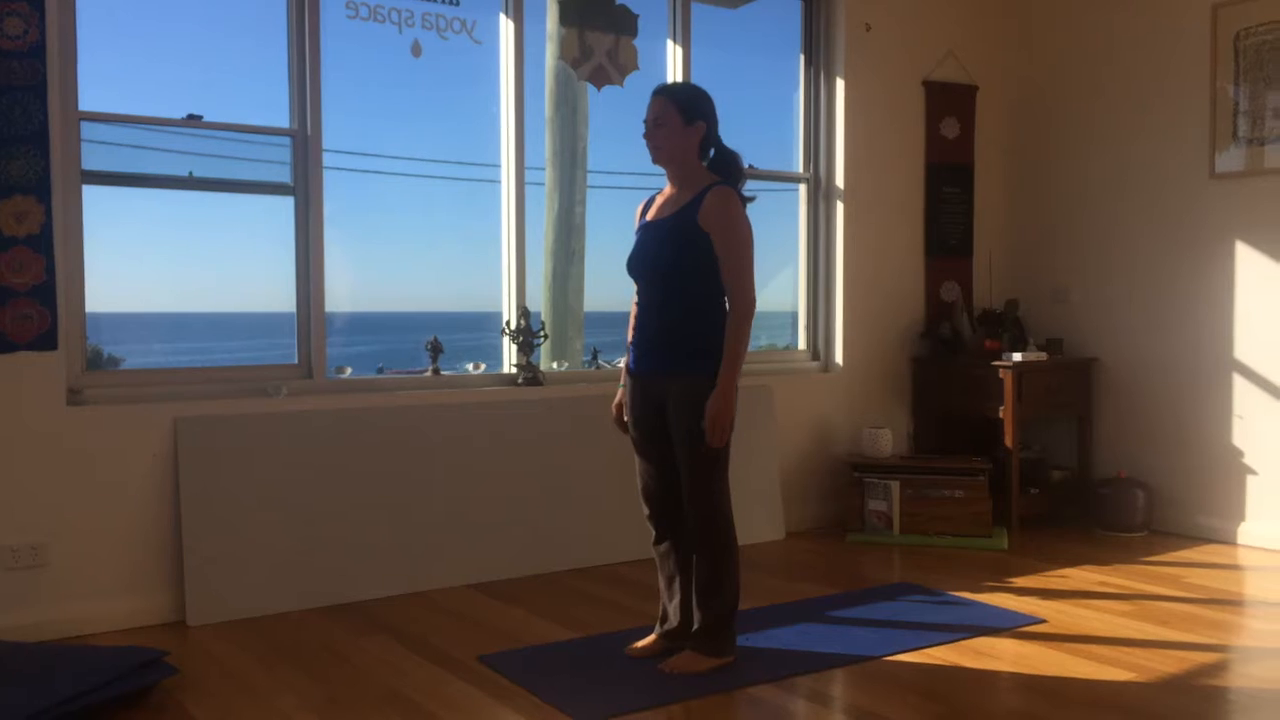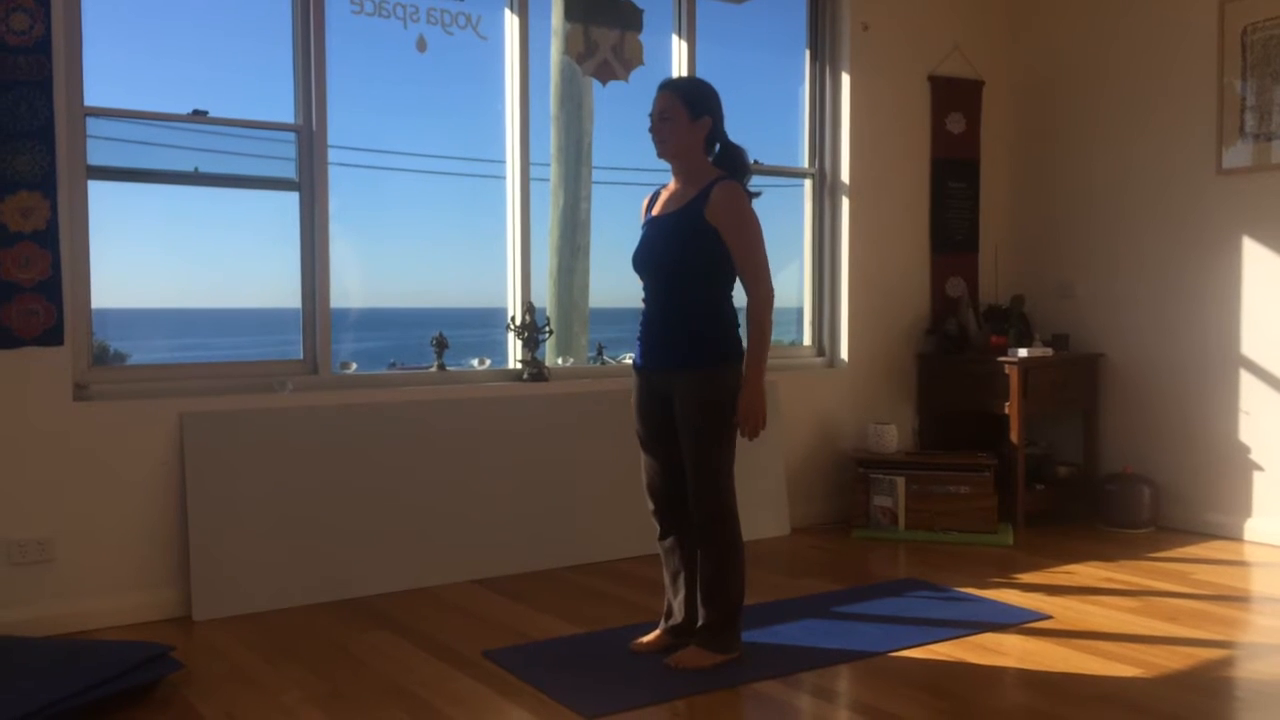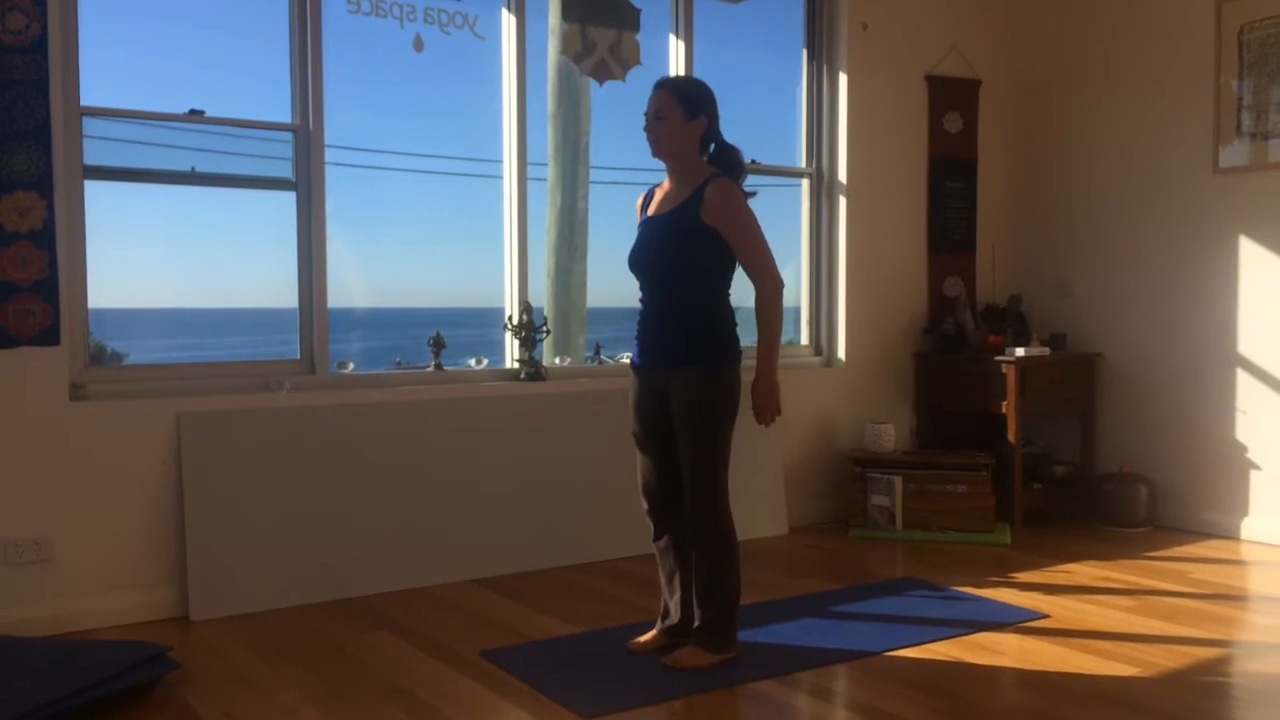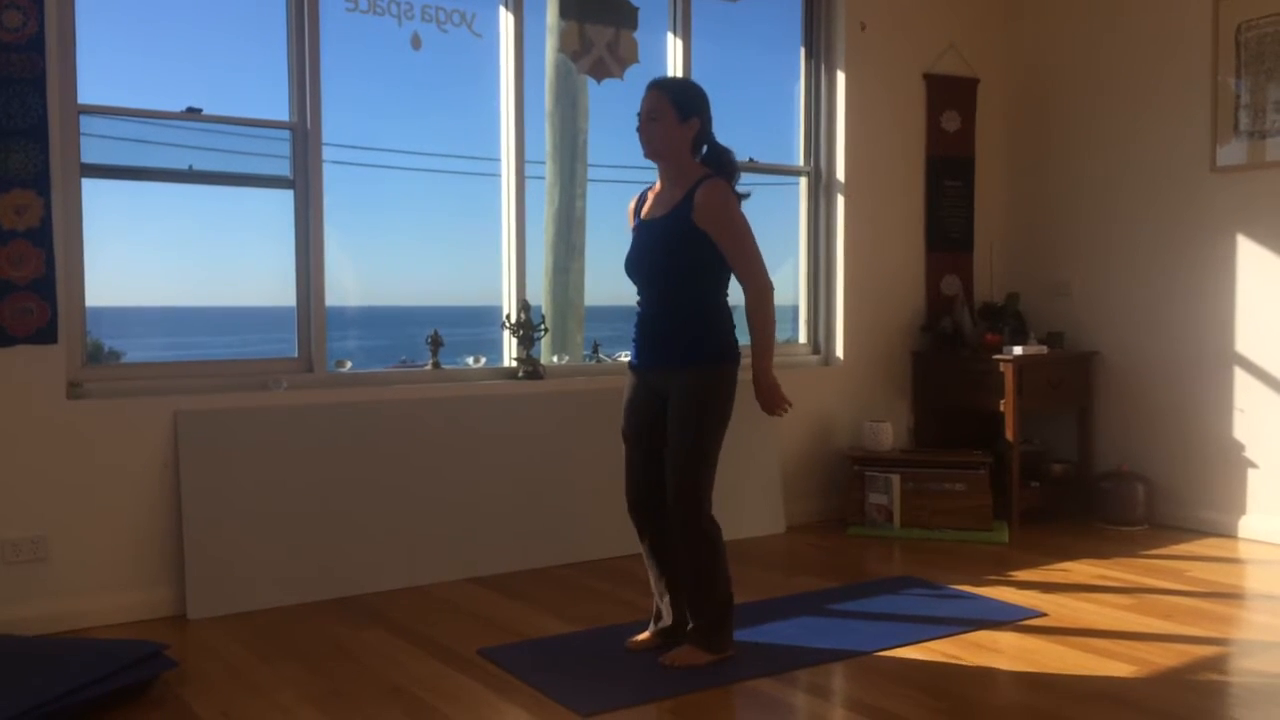
dt=0.5s
person 1, frame 1
left shoulder: (719, 203)
right shoulder: (649, 208)
left elbow: (741, 302)
left wrist: (725, 389)
right wrist: (626, 380)
left hip: (697, 377)
right hip: (648, 377)
left knee: (705, 507)
right knee: (662, 508)
left ankle: (713, 638)
right ankle: (674, 624)
person 1, frame 2
left shoulder: (725, 197)
right shoulder: (655, 201)
left elbow: (760, 293)
left wrist: (753, 383)
left hip: (707, 370)
right hip: (653, 370)
left knee: (710, 502)
right knee: (667, 502)
left ankle: (719, 634)
right ankle: (680, 620)
person 1, frame 3
left shoulder: (719, 195)
right shoulder: (648, 200)
left elbow: (769, 284)
left wrist: (767, 373)
left hip: (705, 368)
right hip: (650, 367)
left knee: (704, 501)
right knee: (661, 501)
left ankle: (715, 634)
right ankle: (675, 620)
person 1, frame 4
left shoulder: (712, 197)
right shoulder: (640, 205)
left elbow: (758, 287)
left wrist: (763, 373)
left hip: (702, 370)
right hip: (648, 370)
left knee: (685, 502)
right knee: (644, 500)
left ankle: (711, 634)
right ankle: (670, 620)
